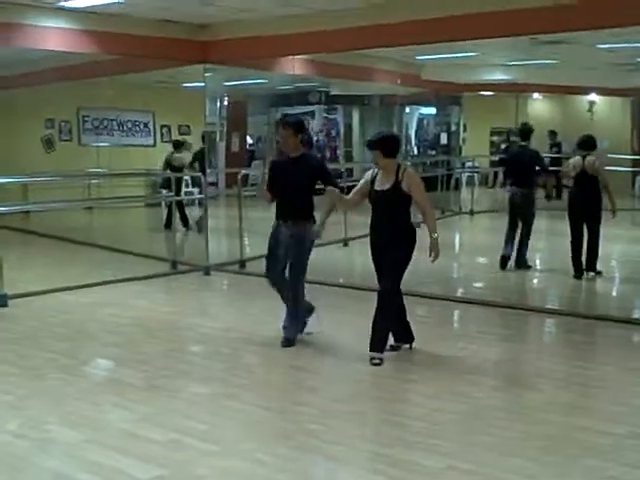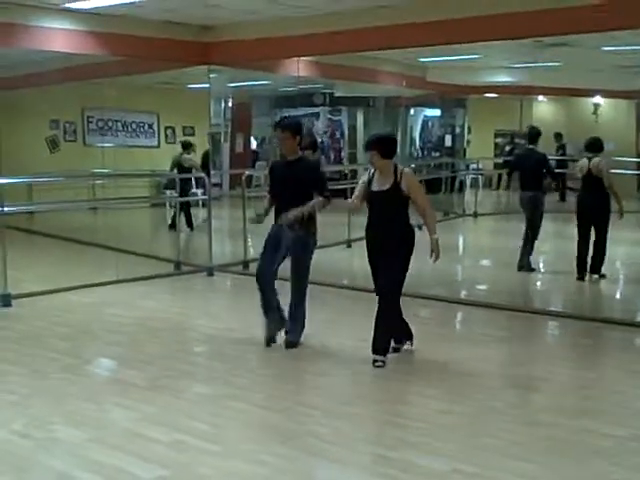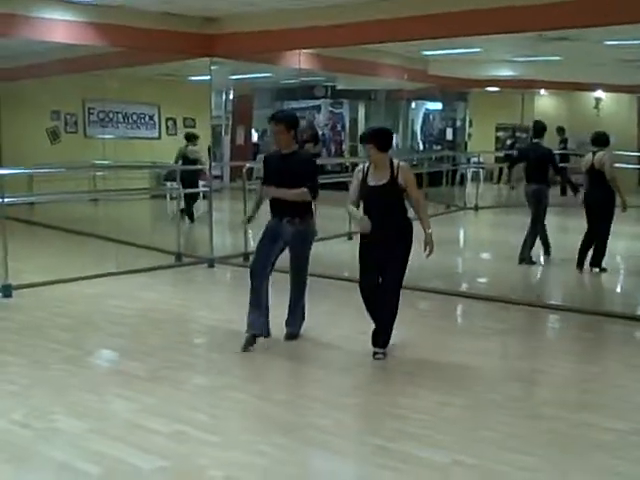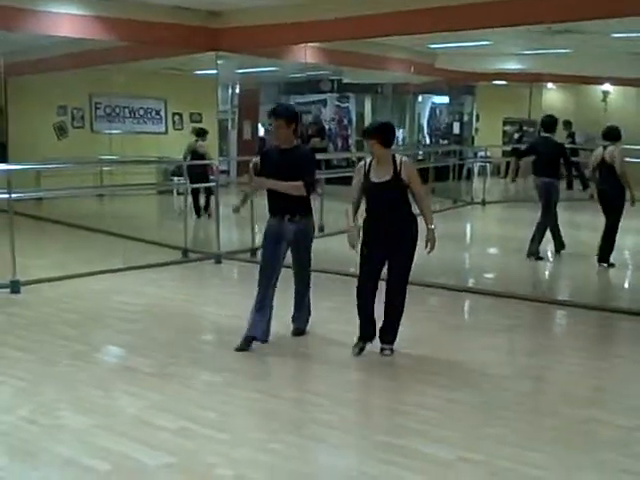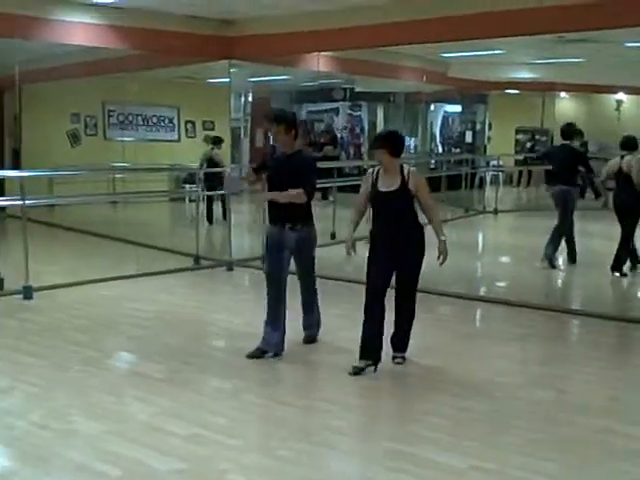
dt=0.2s
person 1, frame 1
left shoulder: (313, 164)
right shoulder: (276, 164)
right elbow: (271, 197)
left wrist: (322, 221)
right wrist: (265, 189)
left hip: (302, 227)
right hip: (280, 225)
left knee: (295, 278)
right knee: (273, 274)
left ankle: (291, 330)
right ankle: (302, 308)
person 1, frame 2
left shoulder: (310, 167)
right shoulder: (275, 167)
left elbow: (323, 198)
left wrist: (298, 211)
right wrist: (263, 212)
left hip: (303, 231)
right hip: (279, 228)
left knee: (299, 282)
right knee: (263, 274)
left ankle: (294, 332)
right ankle: (275, 321)
person 1, frame 3
left shoulder: (306, 160)
right shoulder: (269, 159)
left elbow: (310, 193)
left wrist: (277, 192)
right wrist: (253, 211)
left hip: (301, 225)
right hip: (276, 223)
left knee: (298, 276)
right knee: (258, 271)
left ankle: (294, 324)
right ankle: (256, 327)
person 1, frame 4
left shoulder: (305, 155)
right shoulder: (268, 154)
left elbow: (305, 188)
right elbow: (257, 179)
left wrist: (269, 183)
left hip: (301, 223)
right hip: (275, 222)
left knee: (302, 274)
right knee: (267, 276)
left ankle: (300, 320)
right ankle: (256, 331)
person 1, frame 5
left shoulder: (306, 162)
right shoulder: (273, 160)
left elbow: (305, 195)
right elbow: (256, 172)
left wrist: (269, 195)
left hip: (302, 231)
right hip: (276, 231)
left knee: (307, 282)
right knee: (274, 286)
left ankle: (311, 326)
right ankle: (272, 342)
person 2, frame 1
left shoulder: (407, 175)
right shoulder: (371, 176)
left elbow: (426, 208)
right elbow: (350, 202)
left wrist: (434, 237)
right wrist: (336, 195)
left hip: (401, 240)
right hip: (378, 239)
left knee: (386, 290)
right knee: (391, 289)
left ankle: (377, 347)
right ankle: (403, 337)
person 2, frame 2
left shoulder: (405, 176)
right shoulder: (368, 177)
left elbow: (424, 209)
right elbow: (356, 203)
left wrist: (434, 238)
right wrist: (352, 204)
left hip: (399, 241)
right hip: (374, 241)
left knee: (388, 293)
right knee: (383, 291)
left ankle: (380, 349)
right ankle: (403, 335)
person 2, frame 3
left shoulder: (401, 170)
right shoulder: (361, 171)
left elbow: (417, 203)
right elbow: (351, 204)
left wrist: (427, 231)
right wrist: (356, 215)
left hip: (398, 235)
right hip: (370, 236)
left knee: (390, 288)
right knee: (367, 286)
left ankle: (381, 341)
right ankle: (383, 326)
person 2, frame 4
left shoulder: (404, 166)
right shoulder: (363, 168)
left elbow: (421, 198)
right elbow: (354, 201)
left wrist: (430, 228)
right wrist: (352, 224)
left hip: (403, 232)
right hip: (373, 233)
left knee: (396, 286)
right knee: (365, 284)
left ankle: (387, 338)
right ankle: (365, 334)
person 2, frame 5
left shoulder: (412, 176)
right shoulder: (370, 177)
left elbow: (430, 209)
right elbow: (359, 208)
left wrist: (441, 238)
right wrist: (351, 233)
left hip: (410, 242)
right hip: (380, 243)
left knee: (405, 296)
right knee: (373, 295)
left ankle: (400, 348)
right ankle: (368, 356)
person 3, frame 1
left shoulder: (511, 153)
right shoulder: (533, 154)
left elbow: (506, 175)
right elbow: (546, 172)
left hip: (513, 191)
right hip: (527, 192)
left knee: (512, 225)
right knee: (526, 228)
left ankle: (506, 252)
right ankle: (520, 261)
person 3, frame 2
left shoulder: (519, 156)
right shoulder: (541, 157)
left elbow: (509, 175)
right elbow: (552, 175)
left hip: (523, 193)
right hip: (536, 195)
left knee: (529, 227)
right knee: (533, 230)
left ankle: (524, 260)
right ankle: (523, 263)
person 3, frame 3
left shoulder: (524, 150)
right shoulder: (547, 152)
right elbow: (558, 171)
right wrist: (573, 186)
left hip: (528, 187)
right hip: (540, 188)
left knee: (538, 219)
right knee: (536, 222)
left ankle: (546, 249)
right ankle: (525, 256)
person 3, frame 4
left shoulder: (536, 143)
right shoulder: (558, 146)
left elbow: (519, 156)
right elbow: (568, 165)
left hip: (539, 180)
right hip: (551, 182)
left knee: (551, 213)
right knee: (546, 216)
left ankle: (559, 244)
right ankle: (533, 250)
person 3, frame 5
left shoulder: (553, 151)
right shoulder: (577, 153)
left elbow: (540, 158)
right elbow: (590, 172)
left hip: (555, 188)
right hip: (568, 189)
left knee: (567, 222)
right knee: (562, 224)
left ankle: (571, 256)
right ankle: (549, 254)
person 4, frame 1
left shoulder: (572, 162)
right shoulder: (595, 162)
right elbow: (604, 184)
right wrist: (612, 203)
left hip: (575, 201)
right hip: (592, 202)
left knee: (576, 236)
right knee: (593, 235)
left ankle: (578, 271)
right ankle: (591, 268)
person 4, frame 2
left shoulder: (580, 164)
right shoulder: (601, 162)
right elbow: (609, 185)
right wrist: (619, 204)
left hip: (583, 202)
right hip: (600, 203)
left knee: (583, 238)
right knee: (600, 237)
left ankle: (581, 272)
right ankle: (595, 270)
person 4, frame 3
left shoulder: (586, 158)
right shoulder: (605, 156)
right elbow: (611, 179)
right wrist: (622, 197)
left hip: (589, 196)
right hip: (604, 197)
left knee: (591, 229)
right knee: (603, 231)
left ankle: (580, 261)
right ankle: (596, 264)
person 4, frame 4
left shoulder: (597, 151)
right shoulder: (616, 150)
left elbow: (592, 172)
right elbow: (621, 173)
right wrist: (631, 191)
left hip: (601, 190)
right hip: (615, 191)
left knee: (609, 222)
right knee: (612, 224)
left ankle: (602, 253)
right ankle: (604, 259)
person 4, frame 5
left shoulder: (614, 161)
left elbow: (602, 179)
left hip: (618, 199)
left knee: (626, 232)
right knee: (628, 233)
right ankle: (617, 268)
